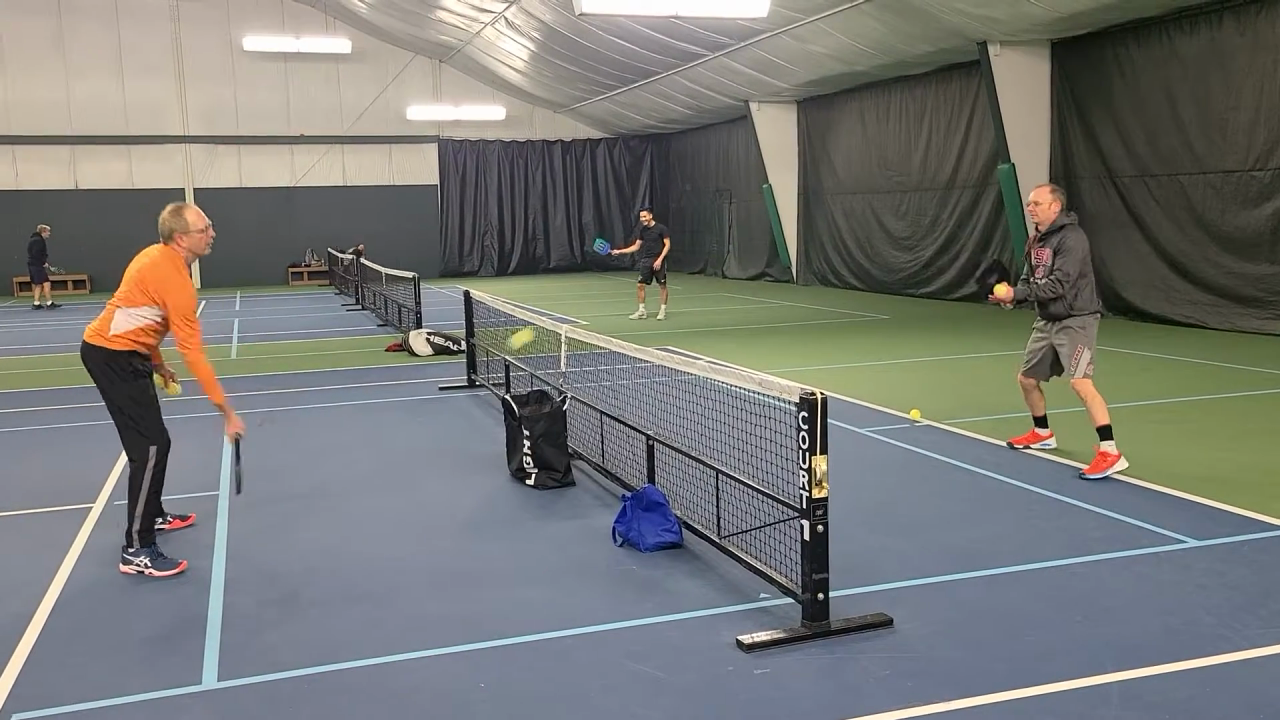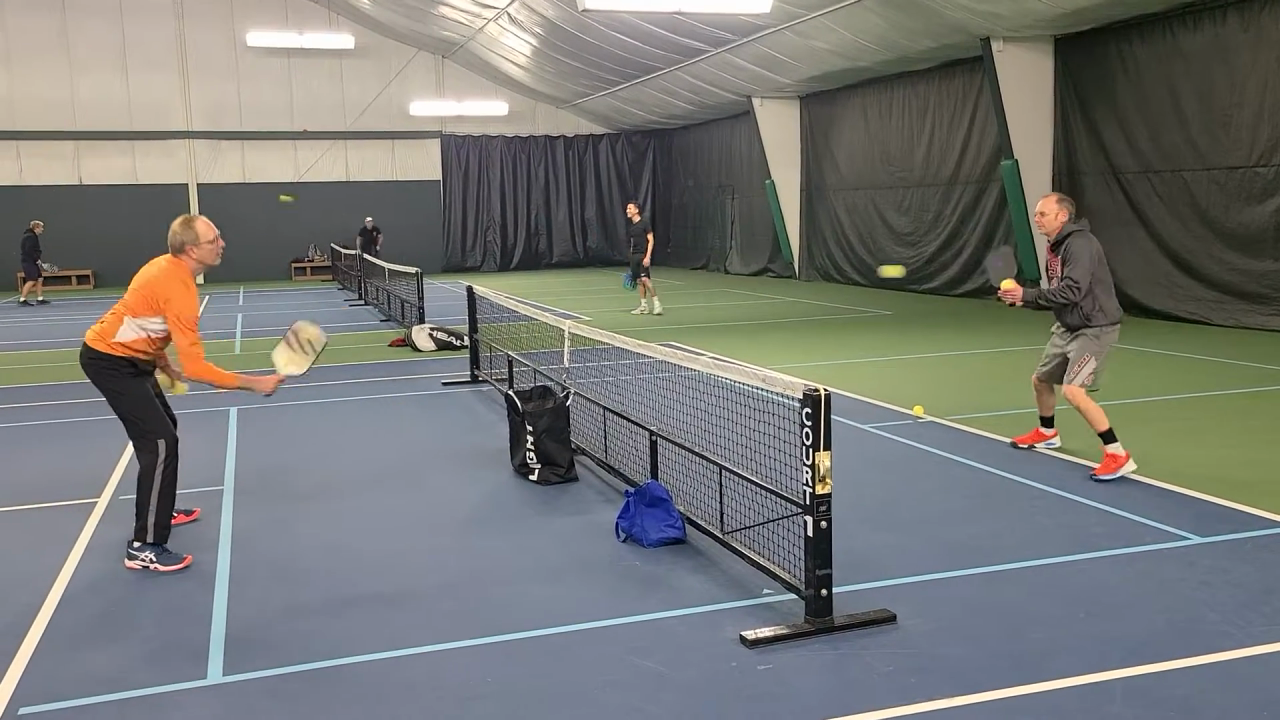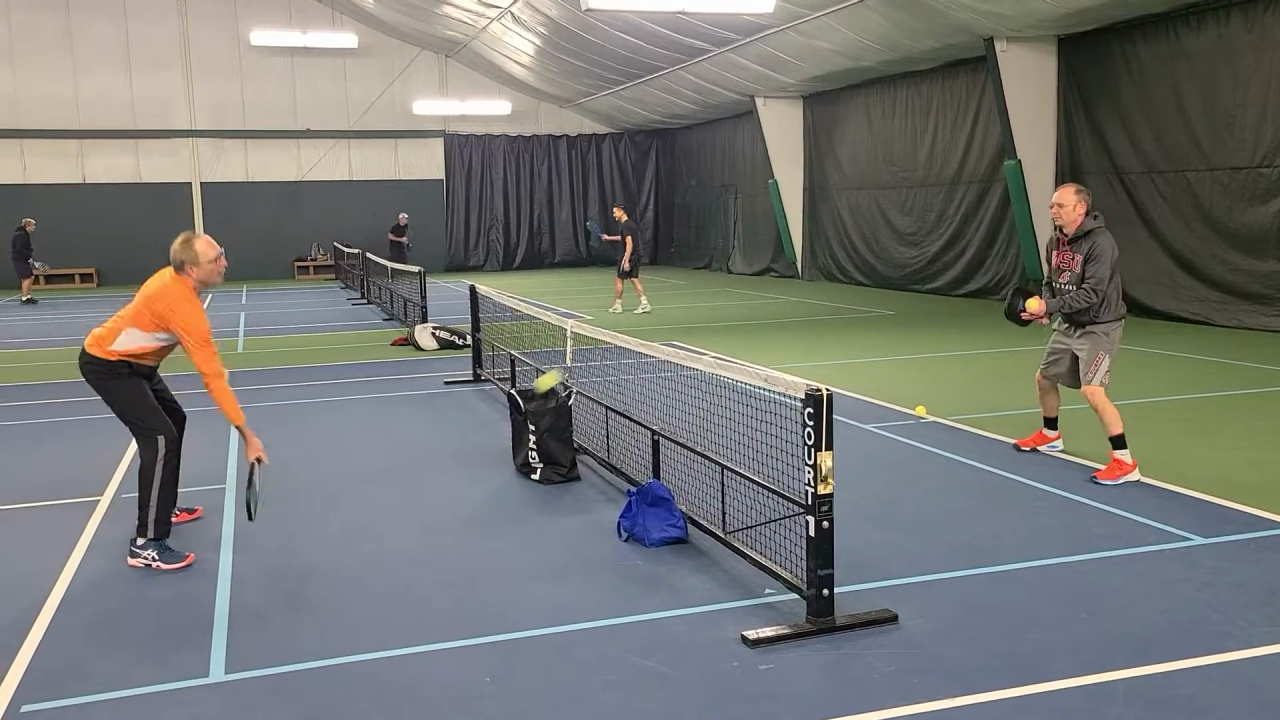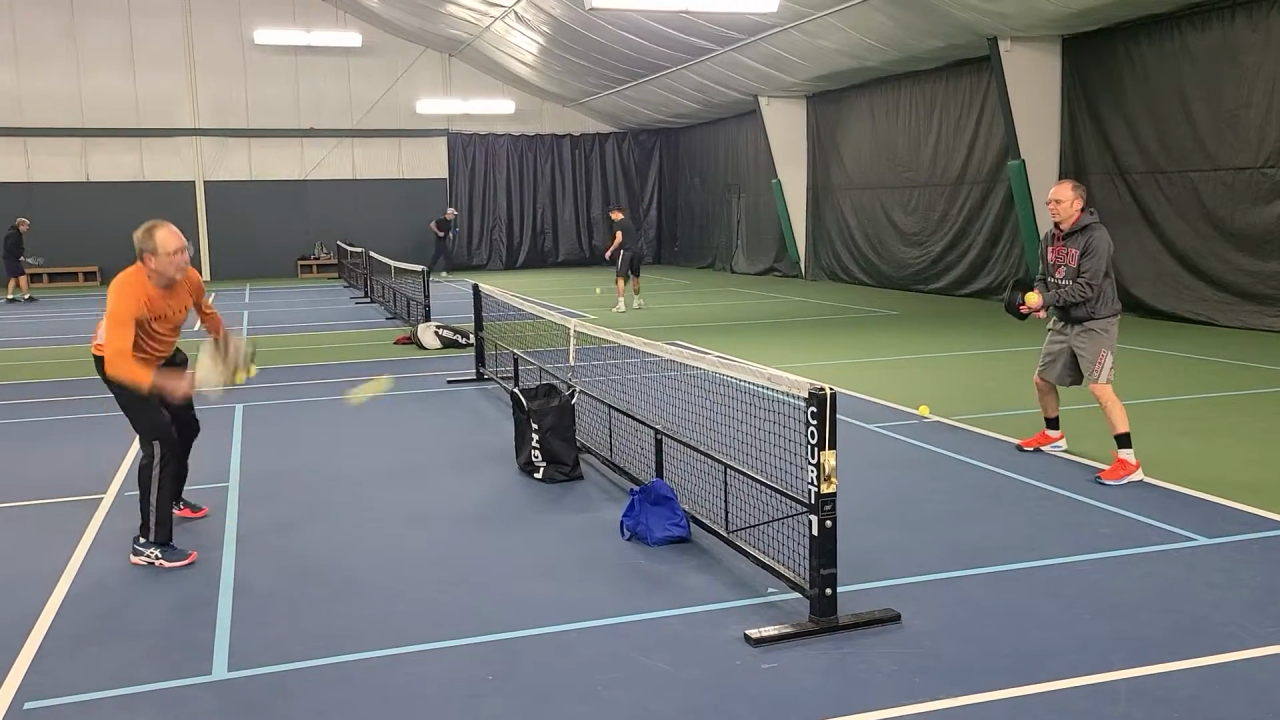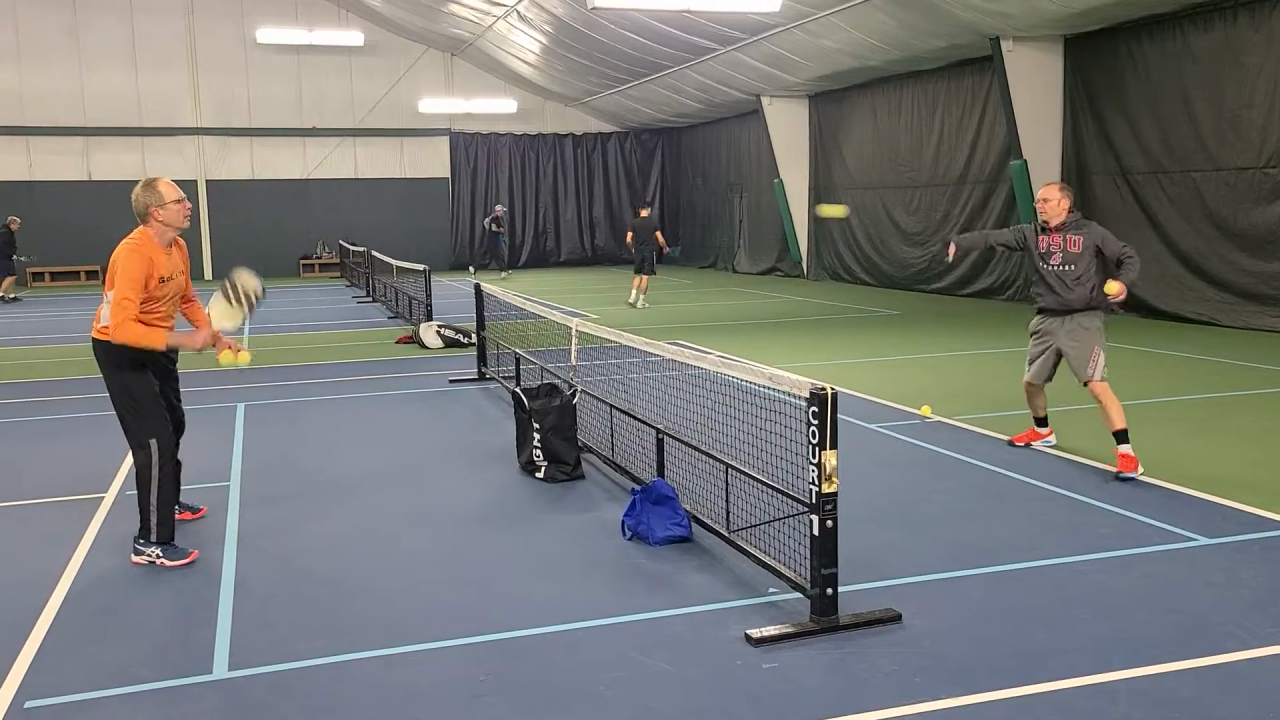
dt=0.5s
person 1, frame 1
left shoulder: (154, 256)
right shoulder: (176, 281)
right elbow: (194, 353)
left wrist: (157, 363)
right wrist: (226, 410)
left hip: (124, 356)
right hip: (108, 355)
left knee: (149, 436)
right knee: (153, 444)
left ankle: (153, 512)
right ankle: (138, 550)
person 1, frame 2
left shoulder: (165, 265)
right shoulder: (181, 293)
right elbow: (194, 366)
left wrist: (164, 366)
right wrist: (252, 383)
left hip: (121, 356)
right hip: (108, 361)
left knee: (163, 426)
right knee: (160, 441)
left ankle: (158, 508)
right ankle: (144, 547)
person 1, frame 3
left shoulder: (176, 276)
right shoulder: (185, 307)
right elbow: (214, 378)
right wrist: (247, 434)
left hip: (129, 360)
right hip: (106, 364)
left knee: (174, 421)
right knee: (159, 439)
left ankle: (163, 506)
right ankle: (146, 545)
person 1, frame 4
left shoulder: (188, 277)
right shoulder: (127, 291)
left elbow: (207, 314)
right elbow: (118, 363)
right wrist: (163, 382)
left hip: (165, 357)
right hip: (120, 360)
left knee: (185, 427)
right knee: (159, 438)
left ankle: (170, 498)
right ankle: (149, 543)
person 1, frame 5
left shoulder: (176, 247)
right shoulder: (134, 256)
left elbow: (186, 300)
right elbow: (122, 328)
left wrist: (214, 335)
right wrist: (182, 339)
left hip: (154, 346)
right hip: (122, 350)
left knee: (172, 428)
right knee: (152, 440)
left ankle: (167, 502)
right ankle: (150, 543)
person 2, frame 1
left shoulder: (1071, 237)
right shoulder: (1034, 241)
left elbow: (1059, 284)
right elbow: (1028, 280)
left wrist: (1016, 293)
right wrist: (1009, 295)
left hip: (1077, 321)
right hip: (1047, 321)
left knee: (1081, 383)
right knee: (1026, 379)
left ankle: (1110, 453)
right ankle: (1042, 433)
person 2, frame 2
left shoulder: (1080, 243)
right shoulder: (1056, 248)
left elbow: (1073, 290)
right elbow: (1055, 293)
left wrist: (1027, 295)
right wrist: (1020, 297)
left hip: (1095, 329)
right hip: (1067, 328)
left knee: (1073, 391)
right knee: (1040, 380)
left ankle: (1117, 454)
right ankle: (1047, 433)
person 2, frame 3
left shoulder: (1100, 242)
right shoulder: (1055, 242)
left elbow: (1092, 293)
right elbow: (1050, 283)
left wrist: (1051, 306)
right wrist: (1043, 308)
left hip: (1099, 327)
right hip: (1067, 326)
left knee: (1092, 391)
right knee: (1044, 380)
left ankle: (1125, 462)
right ankle: (1050, 435)
person 2, frame 4
left shoulder: (1095, 237)
right shoulder: (1049, 238)
left elbow: (1087, 287)
right elbow: (1043, 278)
left wrist: (1047, 300)
right wrist: (1039, 299)
left hip: (1095, 324)
right hip: (1062, 322)
left knee: (1100, 389)
right knee: (1042, 380)
left ankle: (1128, 462)
right ankle: (1053, 435)
person 2, frame 5
left shoulder: (1090, 231)
right shoulder: (1030, 234)
left elbow: (1128, 257)
right elbow: (995, 238)
left wrist: (1122, 282)
right wrist: (959, 242)
left hip: (1083, 320)
right hip: (1046, 321)
left knee: (1097, 386)
right knee: (1032, 382)
left ankle: (1127, 455)
right ankle: (1042, 431)
